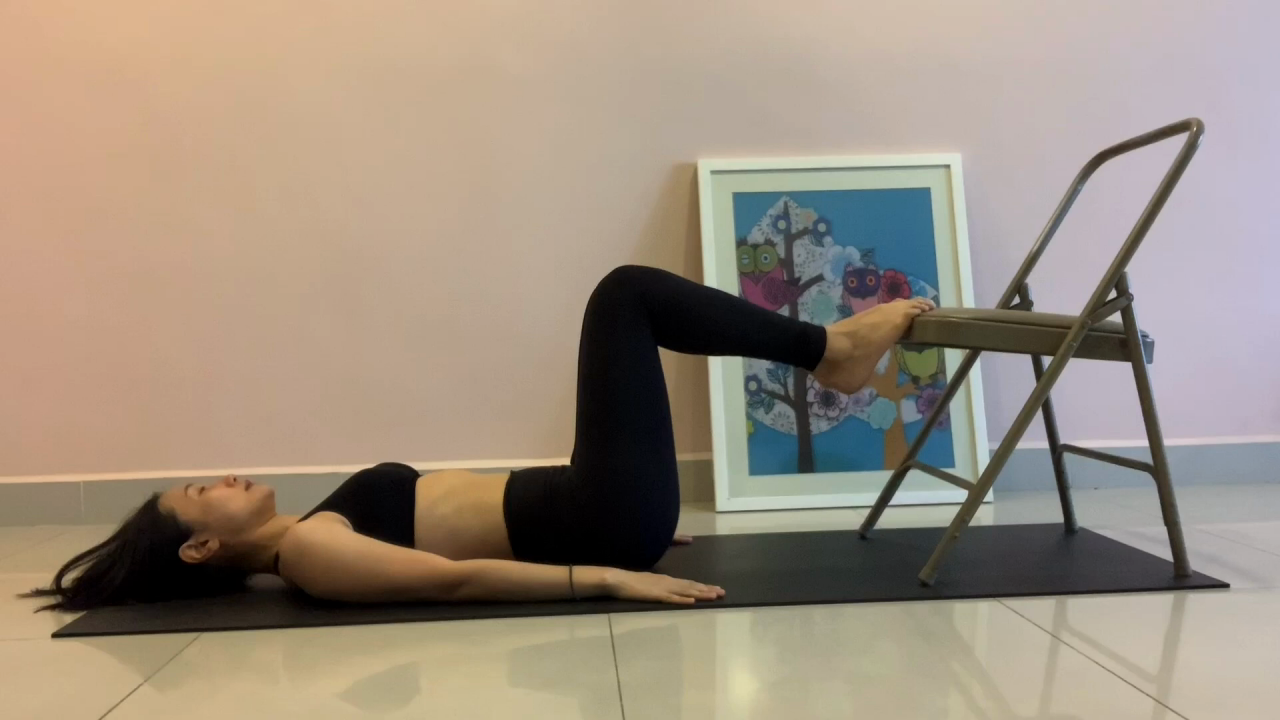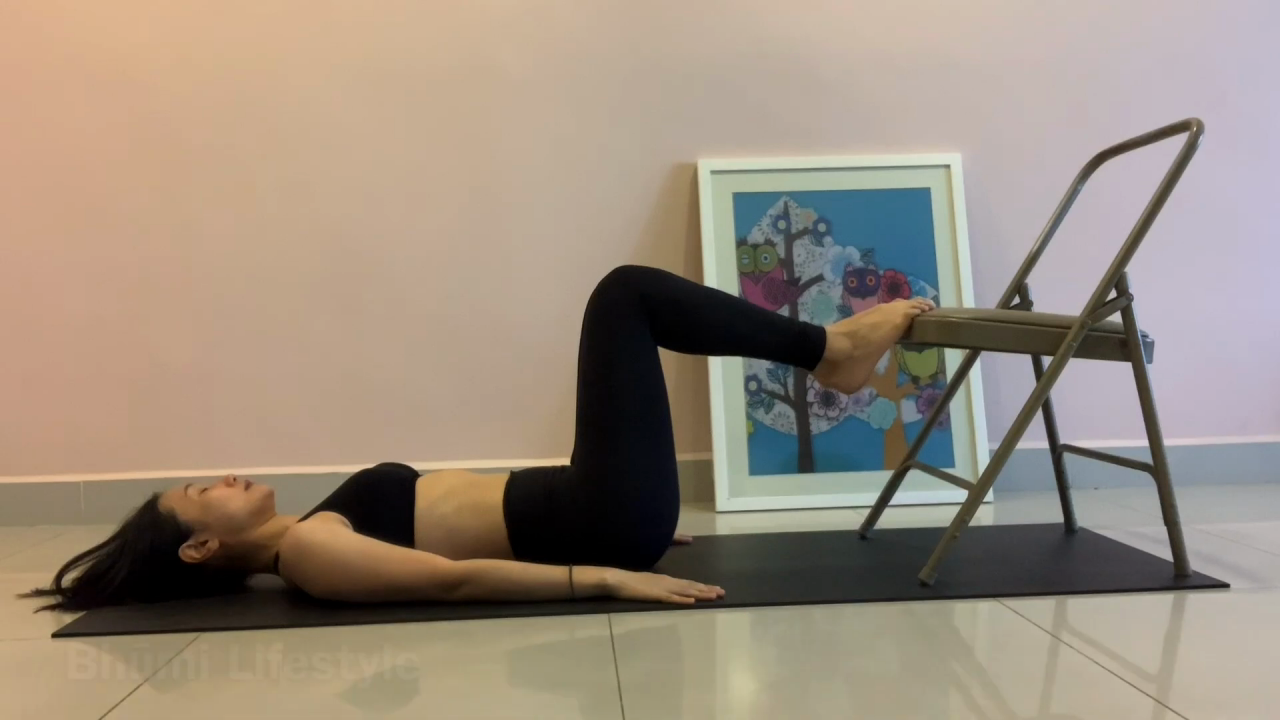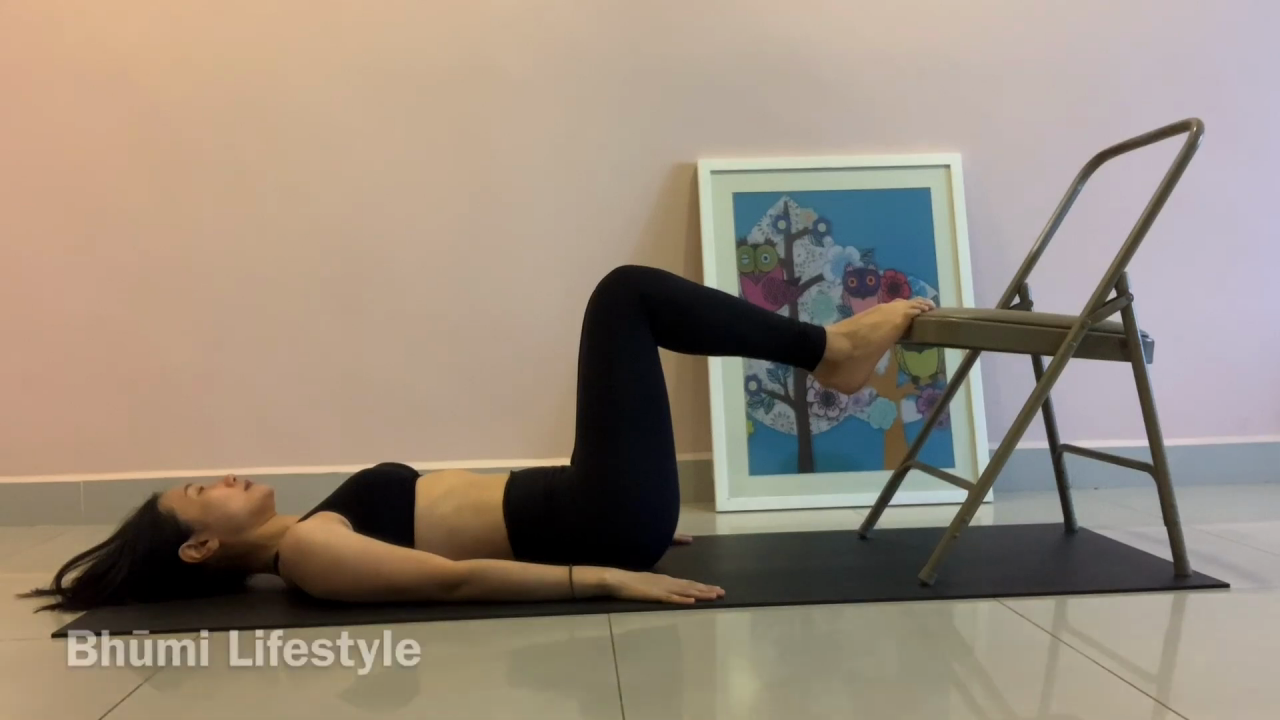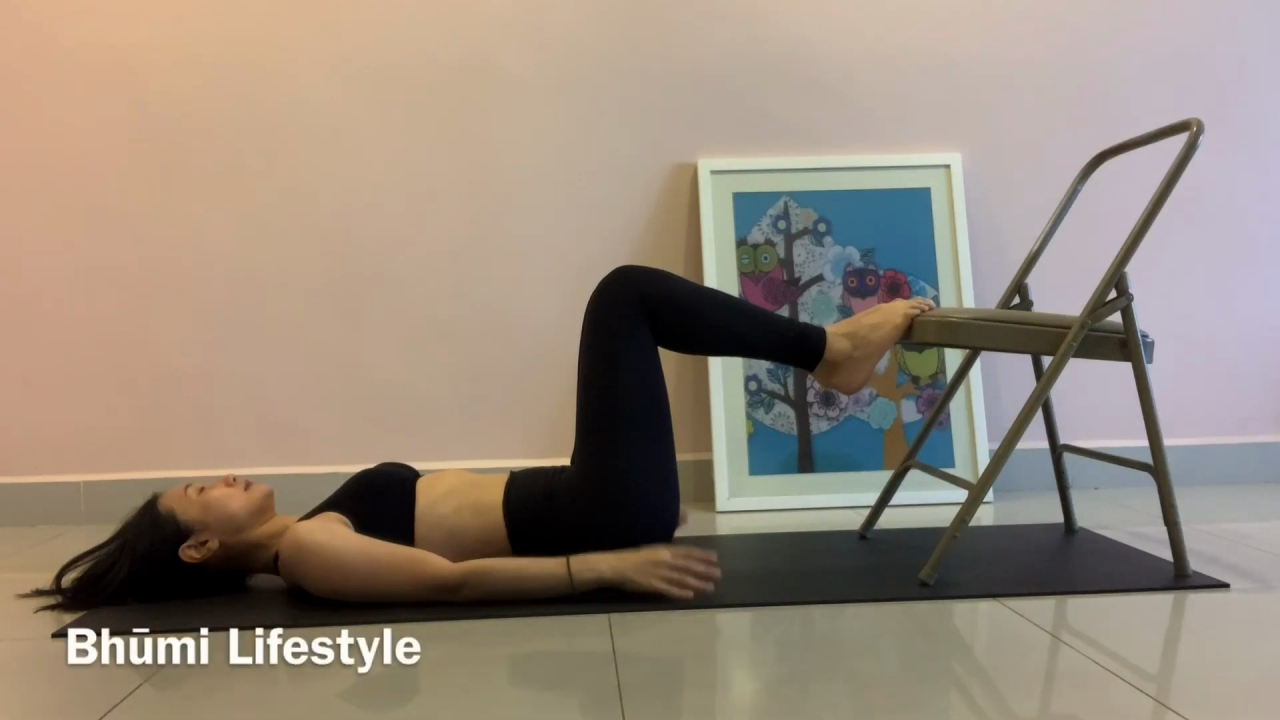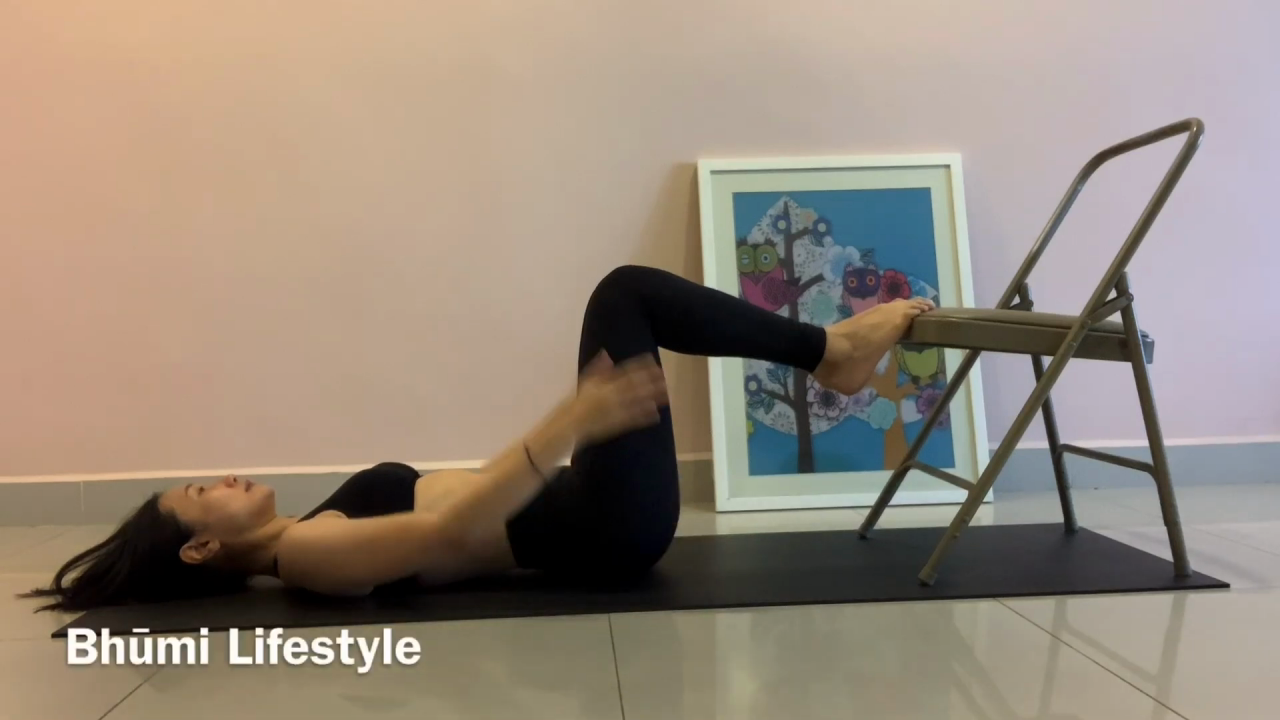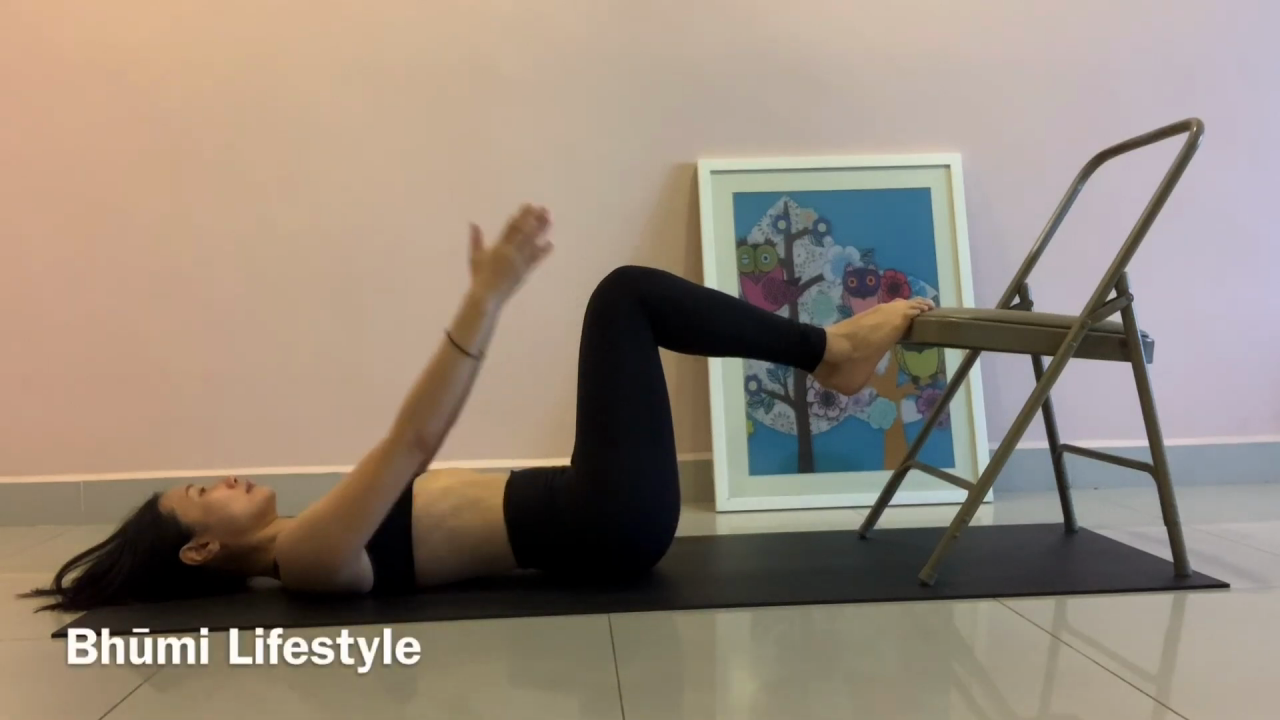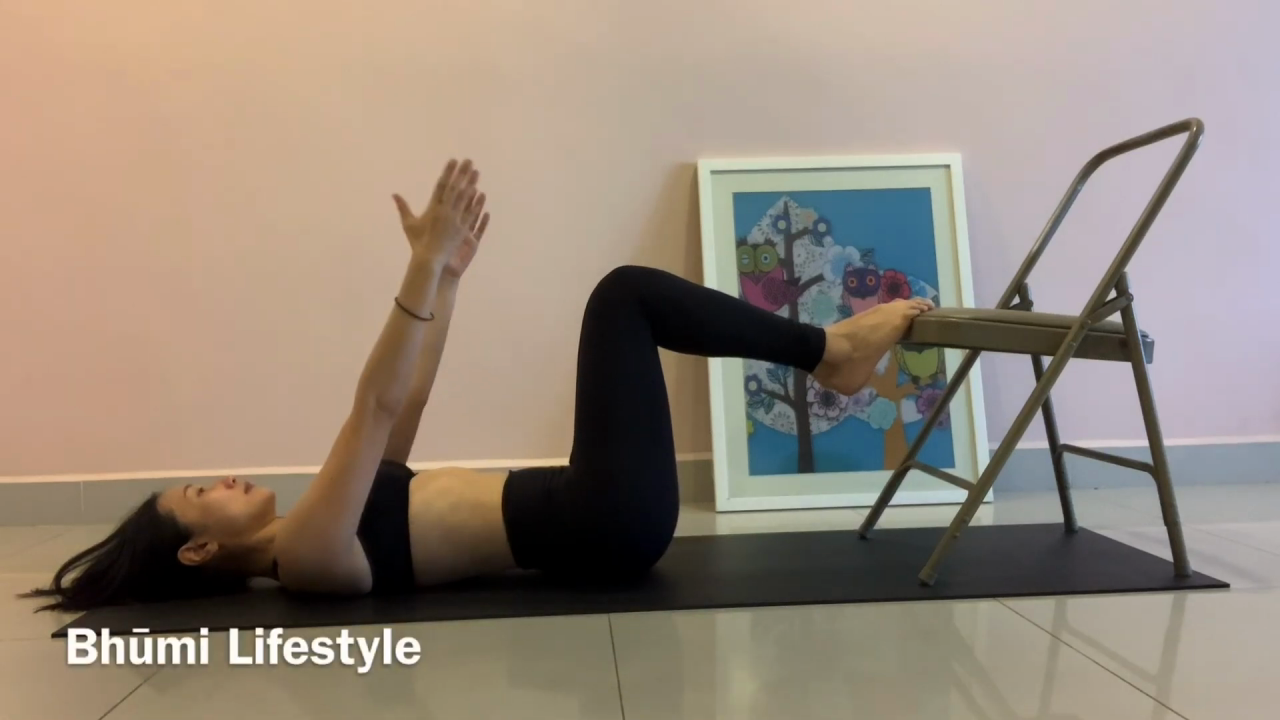
dt=0.2s
person 1, frame 1
left shoulder: (316, 530)
right shoulder: (305, 554)
right elbow: (450, 578)
right wrist: (604, 576)
left hip: (595, 511)
right hip: (601, 519)
left knee: (629, 297)
right knee: (622, 296)
left ankle: (826, 353)
right ankle: (828, 347)
person 1, frame 2
left shoulder: (315, 532)
right shoulder: (305, 554)
right elbow: (452, 579)
right wrist: (605, 577)
left hip: (597, 511)
right hip: (603, 520)
left knee: (631, 298)
right knee: (622, 296)
left ankle: (825, 352)
right ankle: (827, 349)
person 1, frame 3
left shoulder: (317, 534)
right shoulder: (306, 554)
right elbow: (452, 581)
right wrist: (607, 578)
left hip: (593, 510)
right hip: (604, 522)
left knee: (631, 296)
right knee: (624, 295)
left ankle: (826, 352)
right ankle: (829, 347)
person 1, frame 4
left shoulder: (318, 533)
right shoulder: (306, 554)
right elbow: (454, 579)
right wrist: (607, 563)
left hip: (590, 505)
right hip: (591, 519)
left knee: (630, 297)
right knee: (623, 295)
left ankle: (825, 352)
right ankle: (828, 347)
person 1, frame 5
left shoulder: (315, 535)
right shoulder: (306, 557)
right elbow: (447, 528)
left wrist: (565, 429)
right wrist: (567, 429)
left hip: (592, 515)
right hip: (605, 526)
left knee: (625, 297)
right knee: (619, 298)
left ankle: (824, 352)
right ankle: (828, 346)
person 1, frame 6
left shoulder: (316, 538)
right shoulder: (306, 556)
left elbow: (410, 447)
right elbow: (411, 439)
left wrist: (481, 302)
right wrist: (488, 302)
left hip: (595, 516)
right hip: (606, 525)
left knee: (629, 296)
right knee: (623, 295)
left ankle: (823, 352)
right ankle: (828, 346)
person 1, frame 7
left shoulder: (320, 533)
right shoulder: (307, 554)
left elbow: (404, 408)
right elbow: (375, 407)
left wrist: (446, 276)
right wrist: (423, 265)
left hip: (597, 516)
right hip: (607, 523)
left knee: (630, 297)
right knee: (623, 294)
left ankle: (825, 351)
right ankle: (827, 349)
